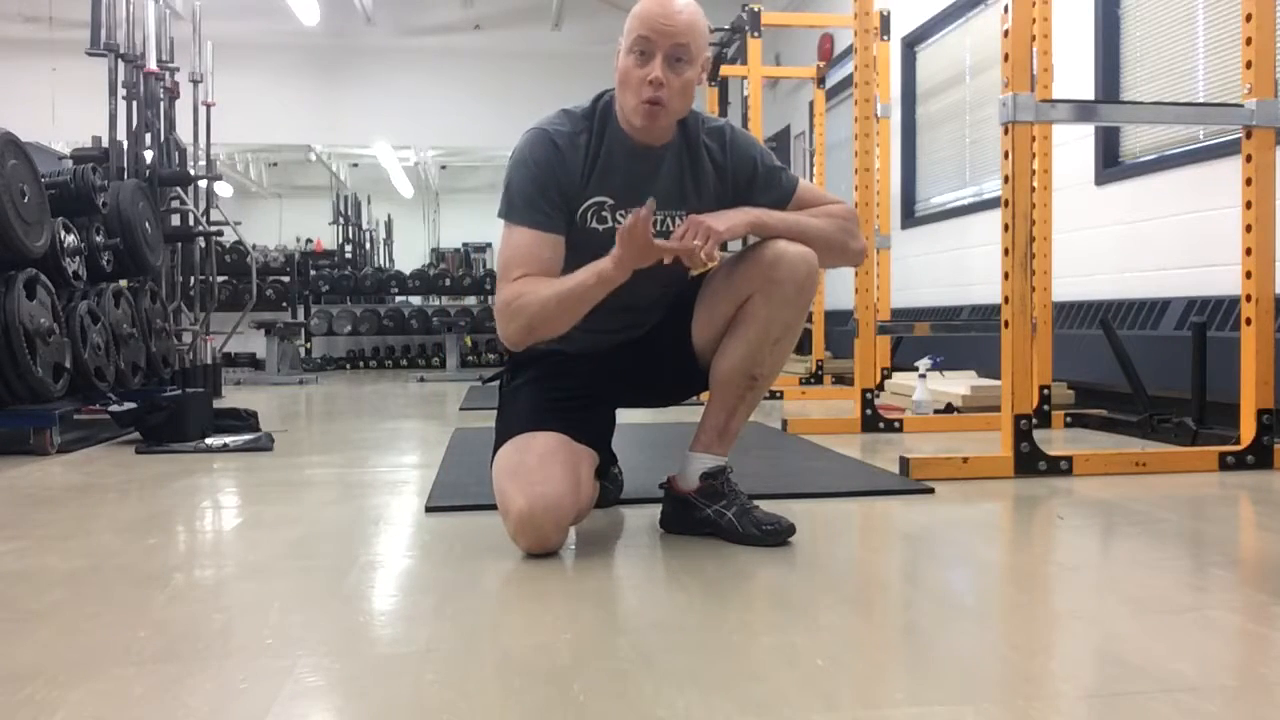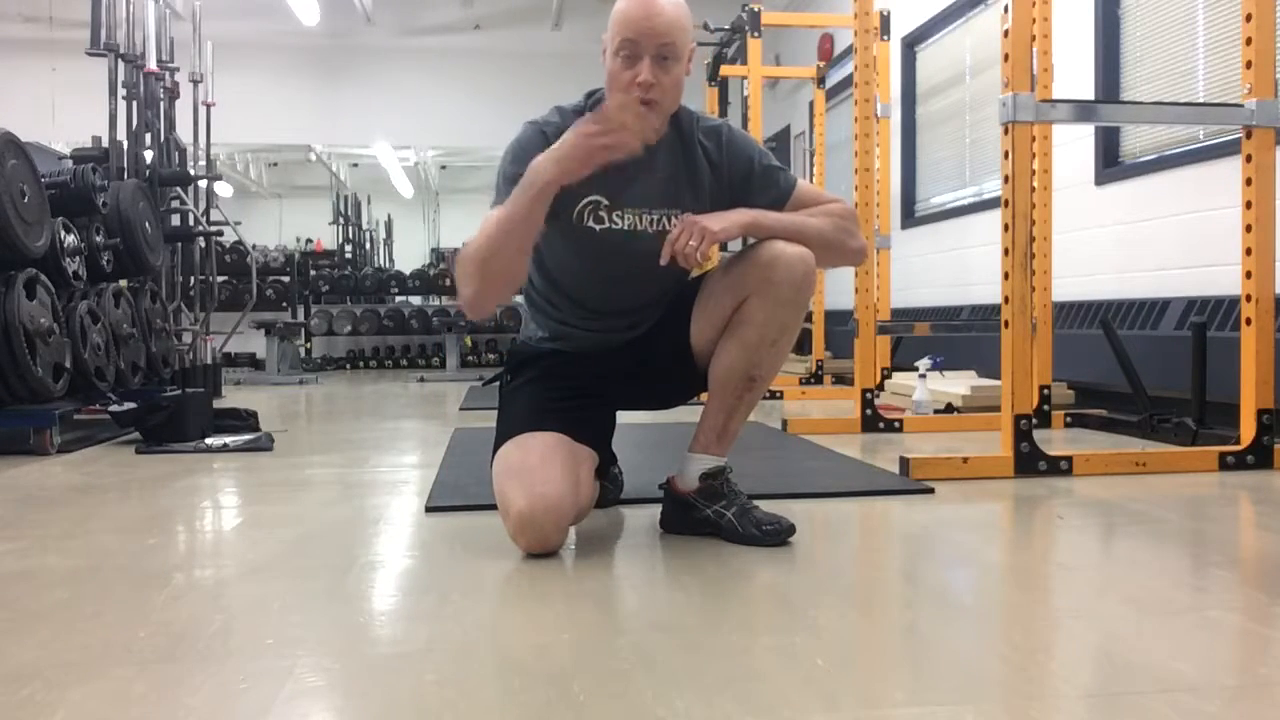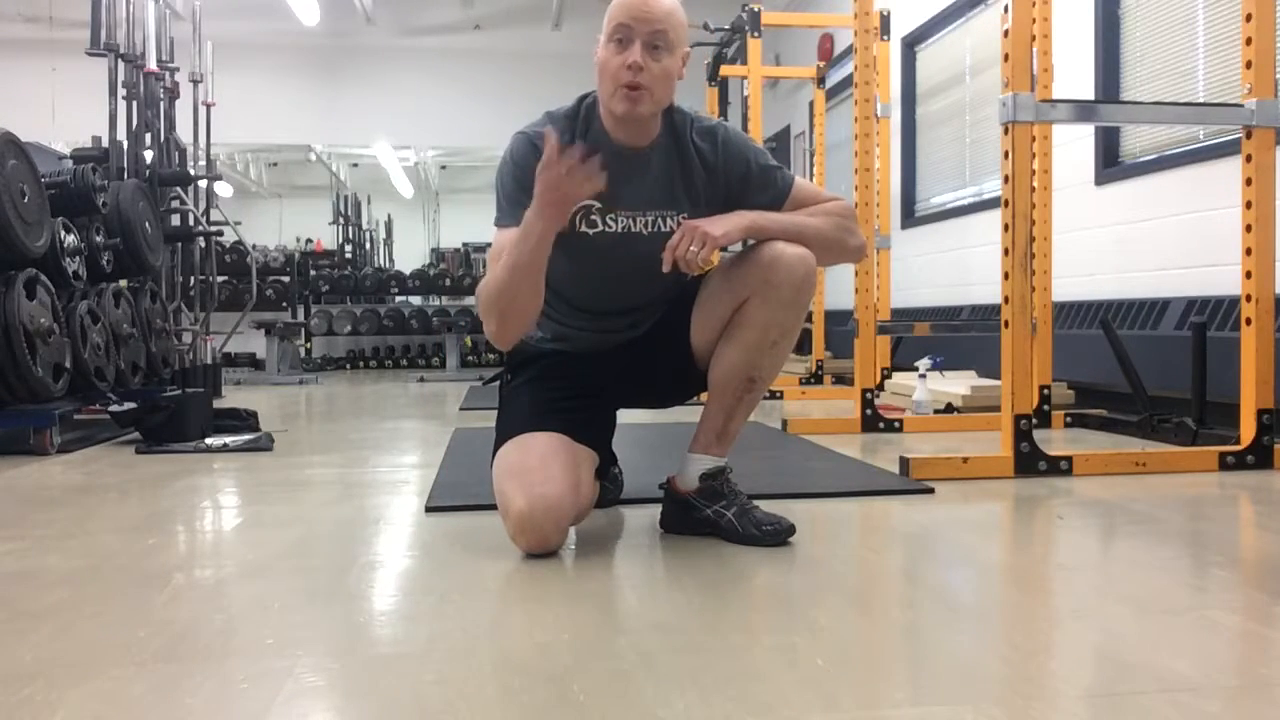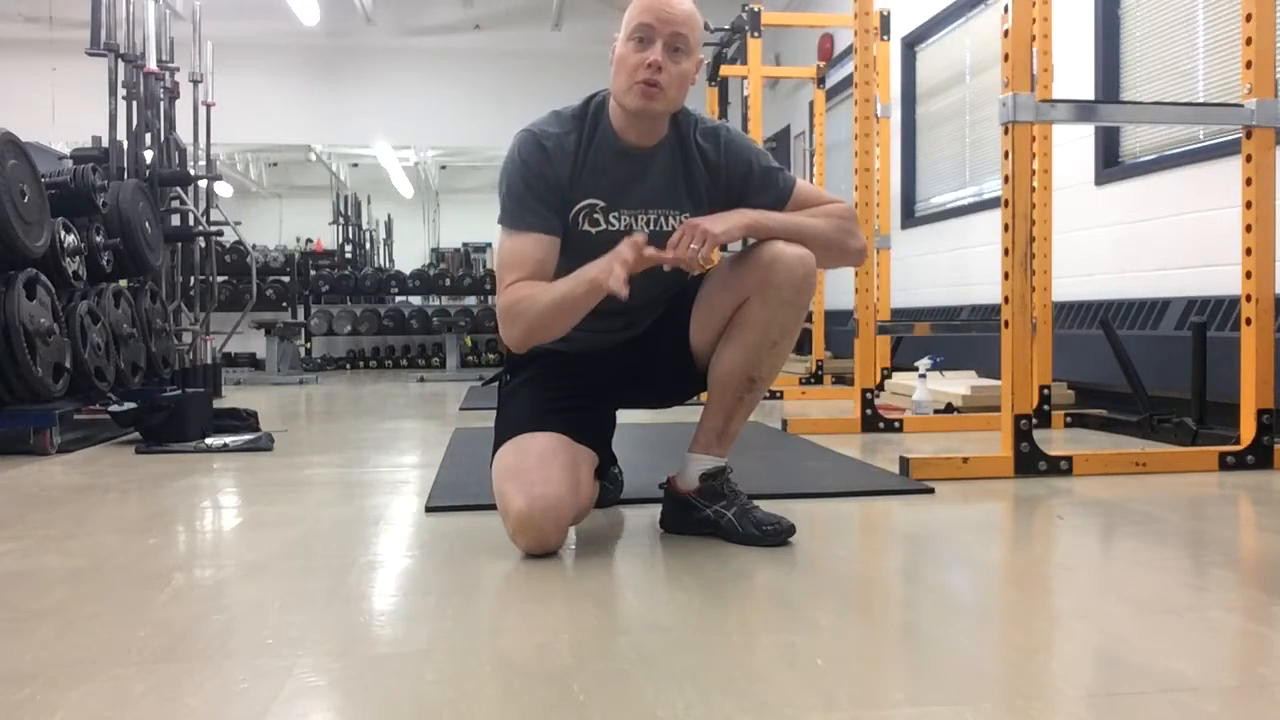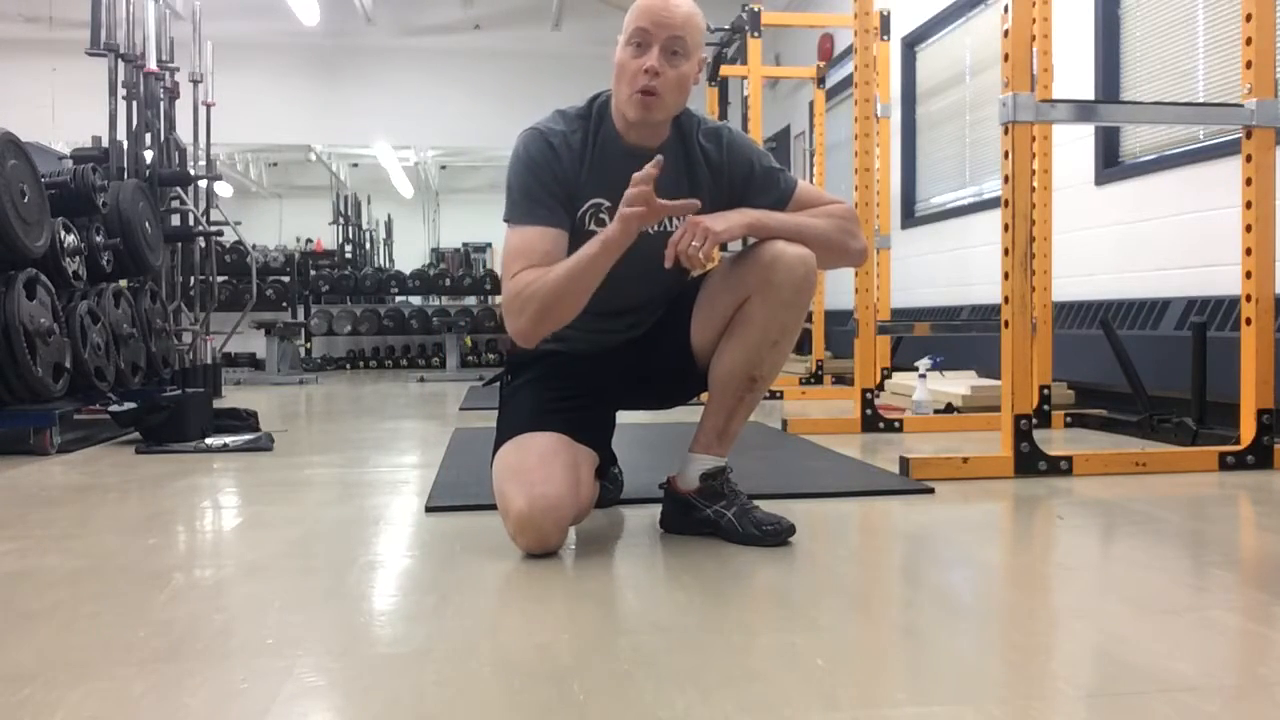
dt=0.5s
person 1, frame 1
left shoulder: (722, 149)
right shoulder: (552, 149)
left elbow: (849, 237)
right elbow: (514, 321)
left wrist: (748, 218)
right wrist: (614, 265)
left hip: (667, 339)
right hip: (565, 357)
left knee: (791, 263)
right knee: (536, 520)
left ankle: (700, 484)
right ankle: (593, 470)
person 1, frame 2
left shoulder: (717, 148)
right shoulder: (547, 140)
left elbow: (848, 236)
right elbow: (476, 298)
left wrist: (745, 218)
right wrist: (545, 176)
left hip: (666, 340)
right hip: (564, 356)
left knee: (787, 263)
right knee: (535, 522)
left ankle: (698, 484)
right ankle: (593, 468)
person 1, frame 3
left shoulder: (713, 148)
right shoulder: (536, 150)
left elbow: (848, 234)
right elbow: (501, 328)
left wrist: (744, 221)
right wrist: (540, 222)
left hip: (667, 338)
right hip: (564, 357)
left knee: (789, 264)
right knee: (536, 521)
left ankle: (700, 484)
right ankle: (592, 470)
person 1, frame 4
left shoulder: (716, 150)
right shoulder: (544, 148)
left elbow: (848, 237)
right elbow: (516, 327)
left wrist: (745, 219)
right wrist: (600, 273)
left hip: (666, 340)
right hip: (563, 356)
left knee: (787, 264)
right knee: (535, 522)
left ankle: (699, 483)
right ankle: (592, 466)
person 1, frame 5
left shoulder: (718, 151)
right shoulder: (549, 147)
left elbow: (849, 237)
right elbow: (524, 320)
left wrist: (744, 218)
right wrist: (622, 228)
left hip: (665, 339)
right hip: (564, 356)
left knee: (788, 264)
right knee: (535, 521)
left ankle: (699, 484)
right ankle: (592, 466)
